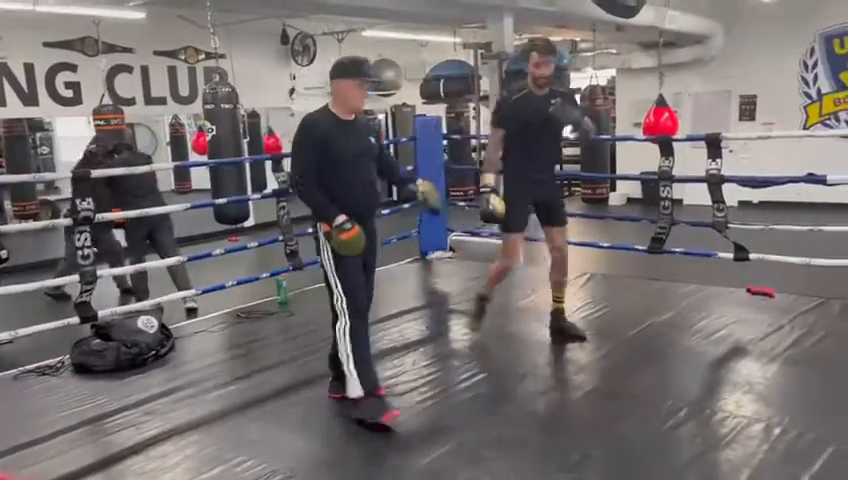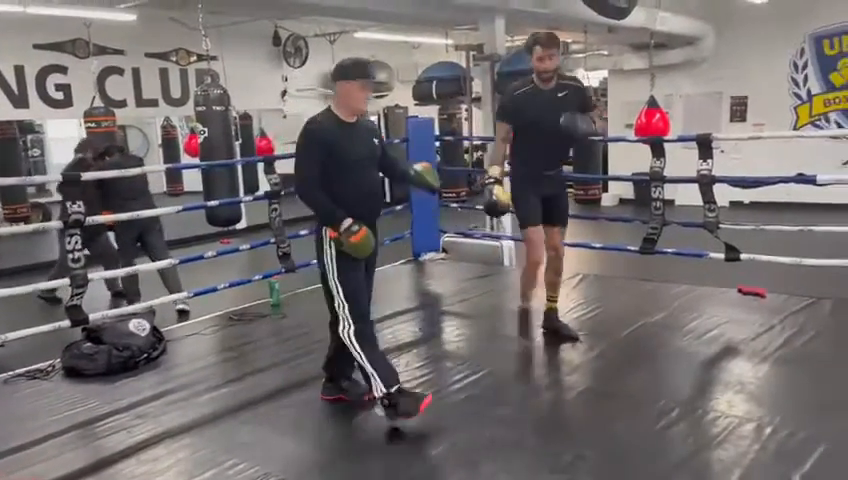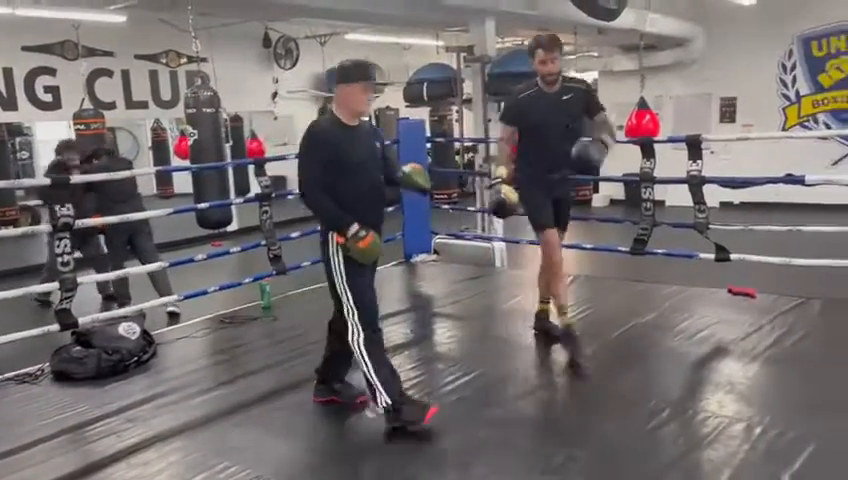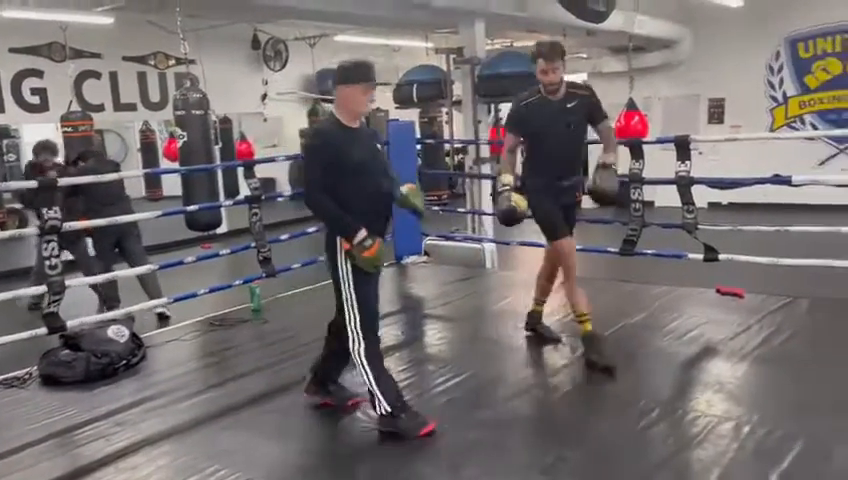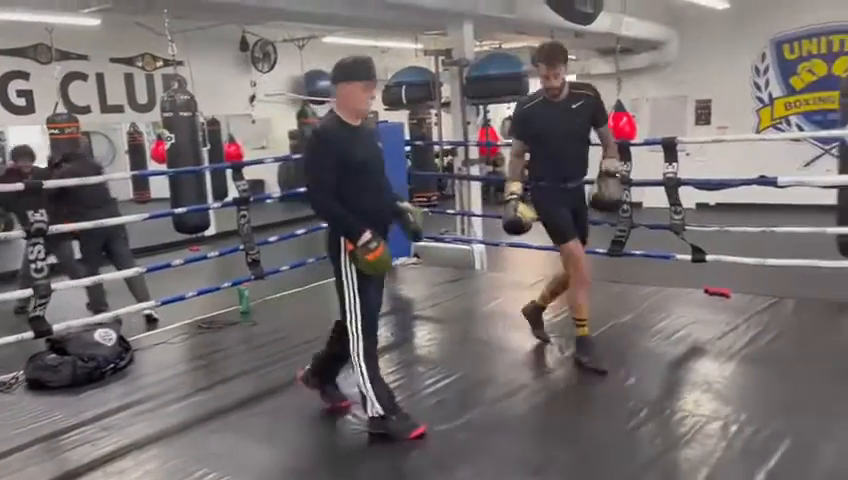
dt=0.1s
person 1, frame 1
left shoulder: (365, 126)
right shoulder: (314, 127)
left elbow: (385, 166)
right elbow: (302, 182)
left wrist: (412, 186)
right wrist: (335, 218)
left hip: (366, 228)
right hip: (336, 233)
left knee: (360, 307)
right knee: (350, 309)
left ankle: (347, 380)
right ankle: (360, 395)
person 1, frame 2
left shoulder: (368, 128)
right shoulder: (318, 130)
left elbow: (388, 164)
right elbow: (306, 187)
left wrist: (413, 174)
right wrist: (342, 223)
left hip: (366, 233)
right hip: (338, 236)
left knee: (349, 311)
right knee: (355, 316)
left ankle: (337, 380)
right ankle: (391, 395)
person 1, frame 3
left shoulder: (368, 131)
right shoulder: (320, 133)
left elbow: (384, 170)
right elbow: (310, 192)
left wrist: (405, 176)
right wrist: (348, 228)
left hip: (369, 237)
right hip: (342, 242)
left knee: (349, 316)
right knee: (363, 322)
left ankle: (328, 382)
right ankle: (394, 403)
person 1, frame 4
left shoulder: (368, 133)
right shoulder: (323, 137)
left elbow: (380, 178)
right elbow: (314, 196)
left wrist: (400, 191)
right wrist: (355, 234)
left hip: (373, 242)
right hip: (348, 245)
left knee: (350, 318)
right knee: (364, 327)
left ankle: (322, 382)
right ankle: (390, 410)
person 1, frame 5
left shoulder: (366, 131)
right shoulder: (325, 135)
right elbow: (319, 197)
left wrist: (399, 208)
right wrist: (360, 236)
left hip: (374, 242)
right hip: (351, 246)
left knee: (355, 320)
right knee: (362, 329)
left ankle: (319, 375)
right ankle: (381, 412)
person 2, frame 1
left shoulder: (564, 98)
right shoulder: (510, 102)
left elbow: (589, 132)
right elbow: (494, 146)
left wrist: (578, 120)
right wrist: (487, 189)
left hip: (547, 183)
right hip: (516, 185)
left knee: (560, 252)
right knee: (510, 260)
left ankle: (558, 317)
right ankle: (484, 297)
person 2, frame 2
left shoulder: (574, 90)
right shoulder: (515, 96)
left elbow: (596, 125)
right elbow: (501, 140)
left wrist: (583, 126)
right wrist: (494, 180)
left hip: (555, 180)
right hip: (525, 181)
left knee: (556, 251)
right knee: (536, 255)
left ankle: (551, 316)
right ankle: (524, 308)
person 2, frame 3
left shoulder: (580, 90)
right shoulder: (520, 100)
left elbow: (606, 126)
right elbow: (506, 141)
left wrist: (599, 145)
right wrist: (501, 179)
left hip: (562, 182)
right hip: (532, 185)
left knee: (552, 256)
right knee: (555, 257)
left ankle: (542, 317)
right ankle: (565, 324)
person 2, frame 4
left shoulder: (584, 96)
right shoulder: (524, 106)
left elbow: (607, 135)
right elbow: (510, 149)
left wrist: (606, 167)
right wrist: (505, 187)
left hip: (570, 188)
right hip: (540, 191)
left knee: (554, 260)
right knee: (570, 262)
left ankle: (534, 318)
right ankle: (591, 341)
person 2, frame 5
left shoulder: (588, 96)
right shoulder: (527, 109)
left elbow: (607, 138)
right elbow: (517, 155)
left wrist: (609, 176)
right wrist: (513, 197)
left hip: (576, 191)
right hip: (547, 194)
left knee: (570, 267)
right knee: (580, 268)
left ankle: (535, 308)
right ankle: (583, 344)
person 3, frame 1
left shoulder: (114, 165)
right shoulder: (145, 158)
left elbow: (106, 185)
left hip: (135, 217)
right hip: (158, 212)
left knee: (136, 259)
right knee: (172, 254)
left ankle: (142, 300)
right ankle: (188, 296)
person 3, frame 2
left shoulder: (104, 167)
right shoulder: (136, 161)
left hip: (125, 219)
right hip: (149, 215)
left knee: (127, 261)
right knee: (162, 257)
left ankle: (133, 302)
right ankle: (179, 299)
person 3, frame 3
left shoulder: (92, 170)
right shoulder: (125, 163)
left wrist: (84, 166)
left hip: (114, 222)
right hip: (138, 217)
left knee: (116, 265)
right knee: (152, 259)
left ankle: (124, 305)
right ankle: (169, 301)
person 3, frame 4
left shoulder: (78, 172)
right shoulder: (112, 165)
left wrist: (71, 168)
left hip: (102, 225)
right hip: (126, 220)
left knee: (105, 267)
right knee: (141, 262)
left ankle: (113, 308)
person 3, frame 5
left shoulder: (62, 175)
right shoulder: (93, 167)
left hip: (88, 228)
left knee: (91, 270)
right knee: (127, 264)
left ankle: (100, 311)
person 4, frame 1
left shoulder: (105, 167)
right shoulder: (85, 166)
left hip: (100, 223)
left knee: (115, 252)
right knee: (72, 259)
left ankle: (123, 285)
right ankle: (54, 288)
person 4, frame 2
right shoulder: (73, 170)
right elbow: (63, 189)
left hip: (95, 226)
left knee: (110, 255)
right knee: (66, 262)
left ankle: (114, 288)
right ankle: (47, 291)
person 4, frame 3
right shoulder: (54, 172)
right elbow: (44, 195)
left hip: (85, 228)
left knee: (100, 259)
right knee: (54, 265)
left ankle: (106, 291)
right ankle: (42, 295)
person 4, frame 4
left shoulder: (63, 171)
right shoulder: (32, 175)
right elbow: (26, 200)
right wrist: (30, 173)
left hip: (72, 229)
left knee: (88, 264)
right knee: (41, 267)
left ankle: (106, 295)
right ankle: (35, 299)
person 4, frame 5
left shoulder: (45, 175)
left hip: (56, 232)
left knee: (72, 268)
right knee: (27, 271)
left ankle: (96, 300)
right ankle: (22, 302)
